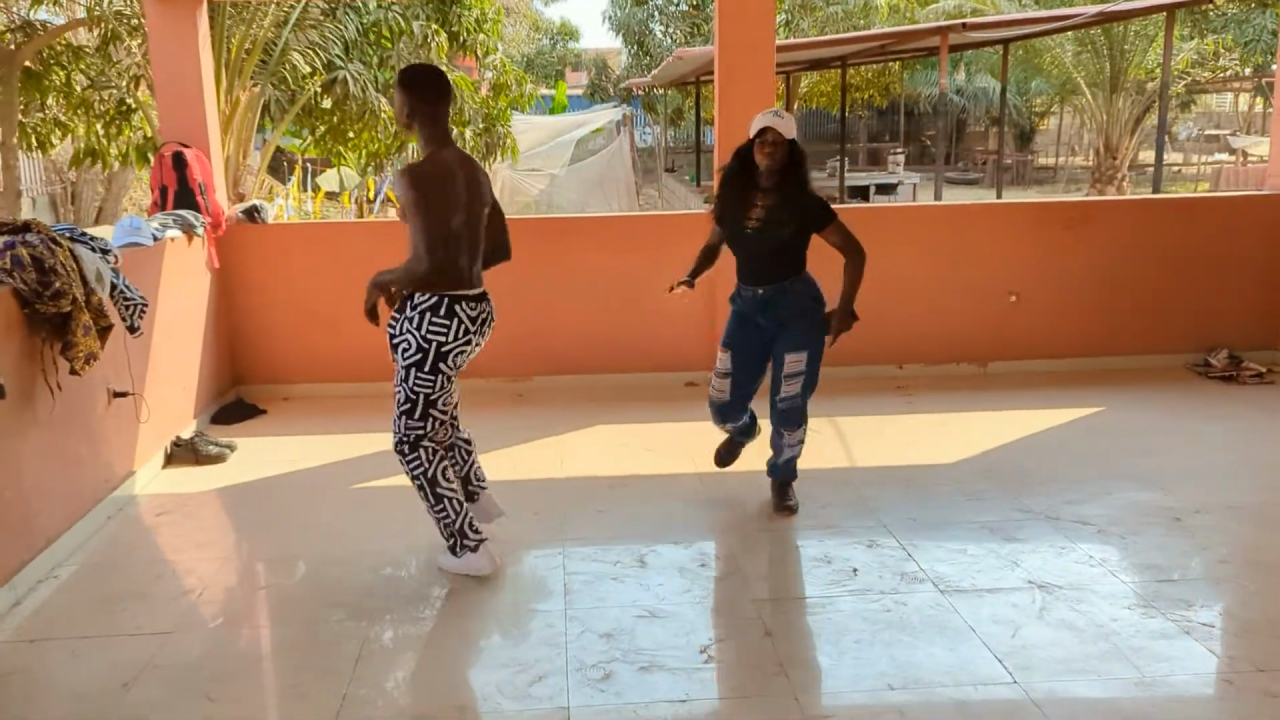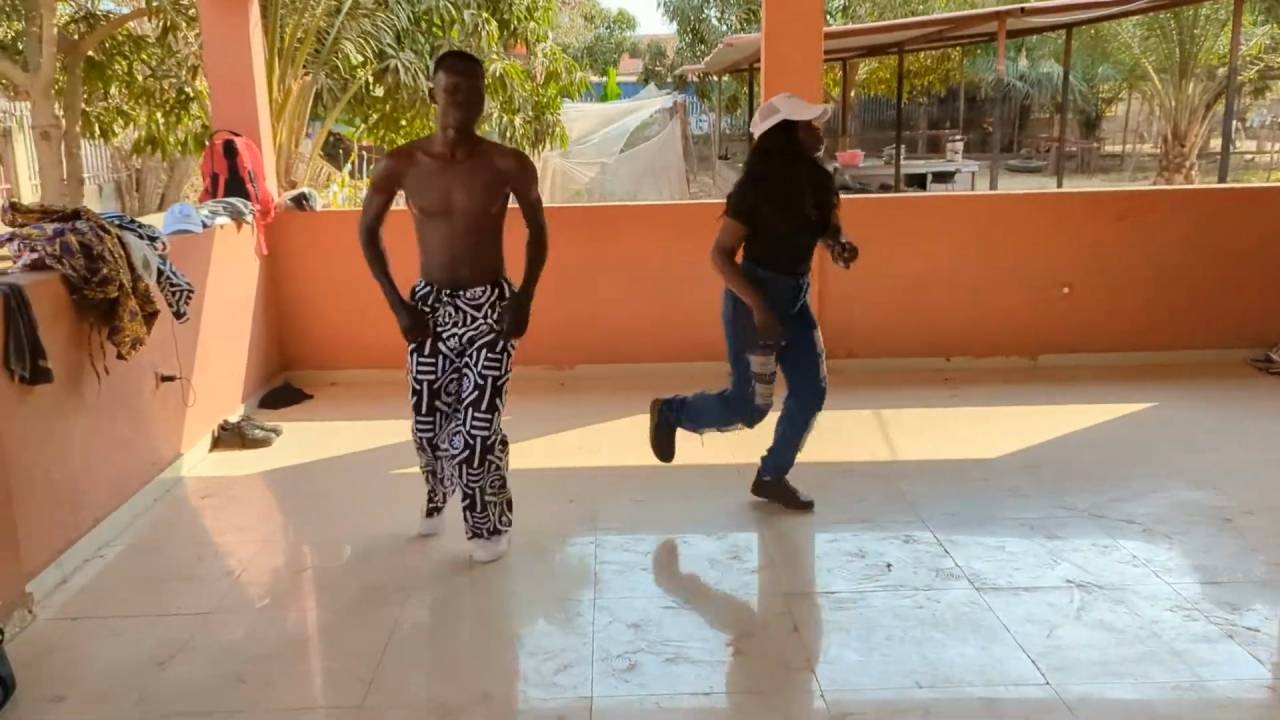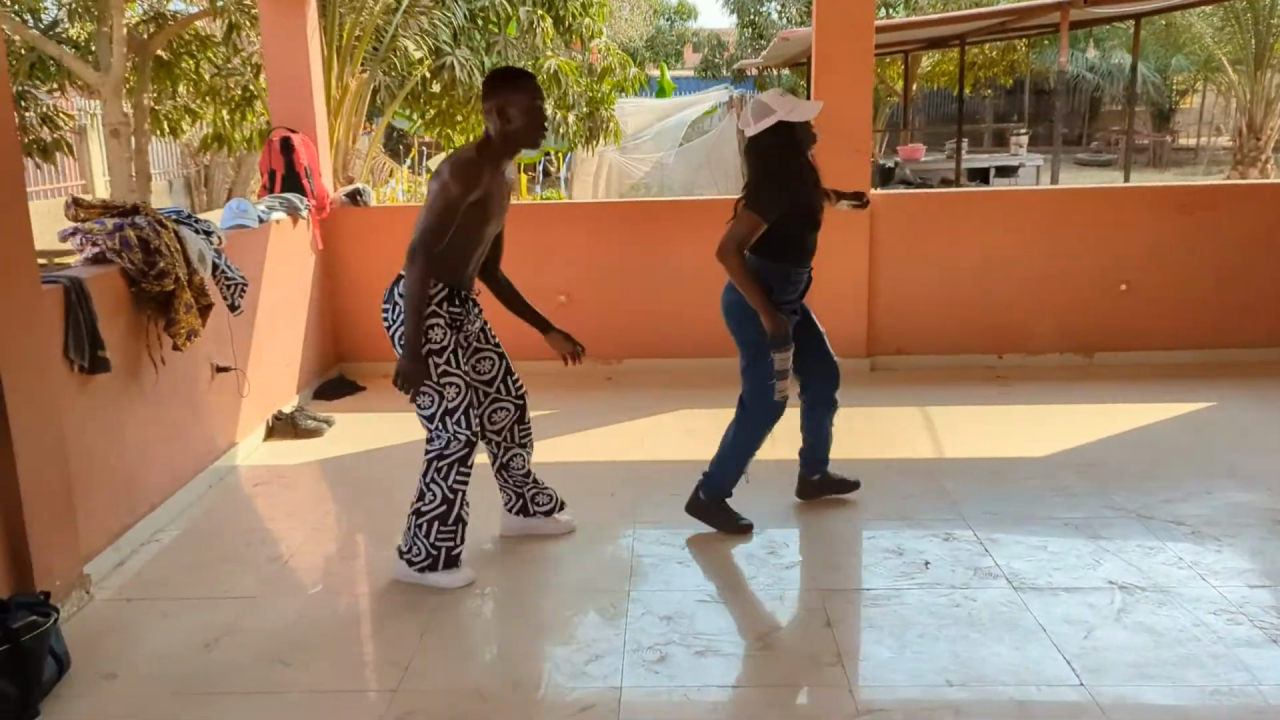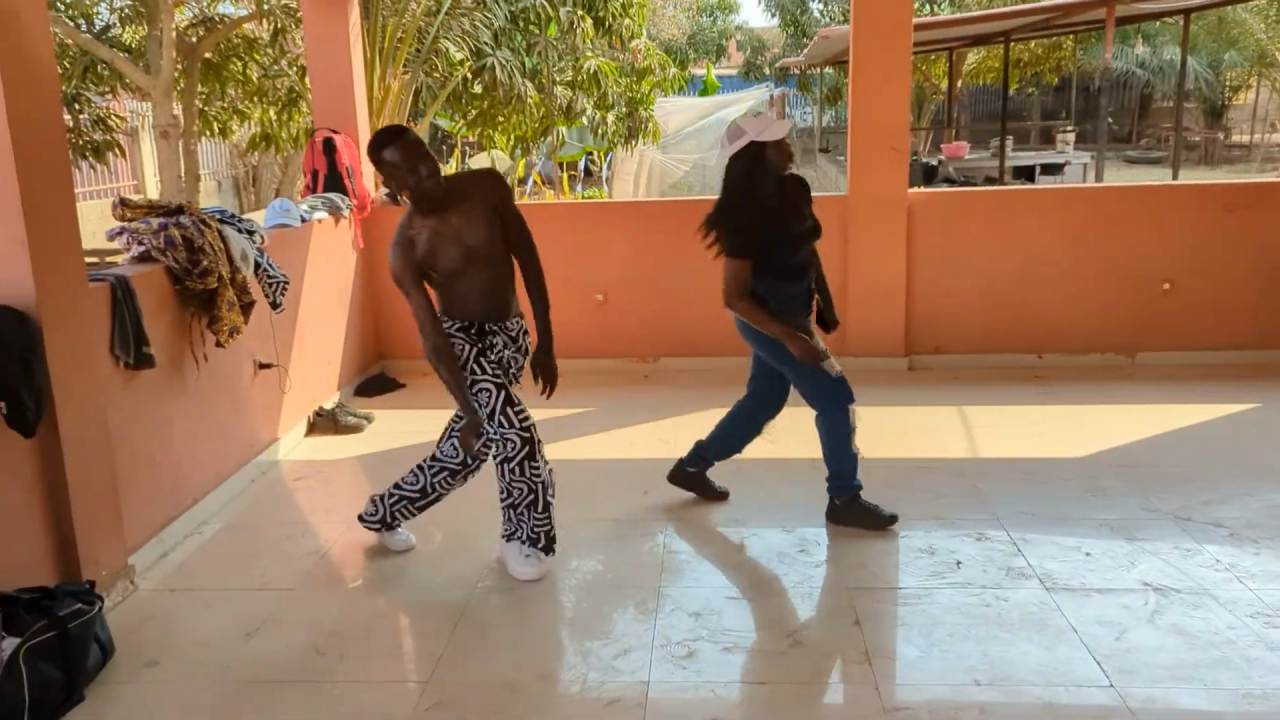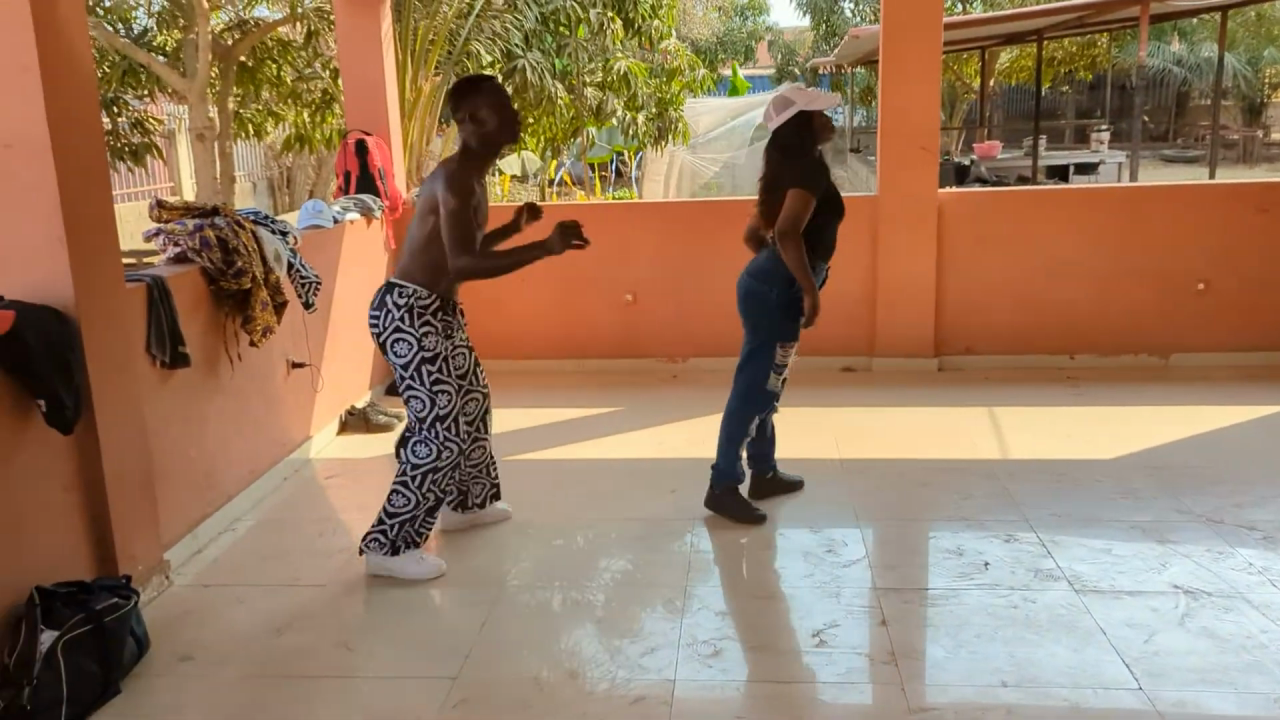
dt=0.4s
person 1, frame 1
left shoulder: (416, 178)
right shoulder: (475, 172)
left elbow: (428, 265)
right elbow: (500, 251)
left wrist: (383, 281)
left hip: (430, 319)
right hip: (474, 310)
left knee: (413, 439)
right knee: (435, 406)
left ankle: (471, 547)
right ankle: (474, 495)
person 1, frame 2
left shoulder: (510, 164)
right shoulder: (400, 163)
left elbow: (537, 233)
right elbow: (367, 232)
left wrist: (523, 300)
right wrist: (398, 304)
left hip: (489, 307)
right hip: (429, 304)
left knee: (478, 427)
right knee: (430, 423)
left ankle: (488, 525)
right ankle: (441, 499)
person 1, frame 3
left shoulder: (502, 181)
right shoulder: (465, 169)
left elbow: (490, 272)
right elbow: (420, 253)
left wrist: (547, 330)
right wrist: (414, 345)
left hip: (463, 306)
right hip: (420, 307)
left knee: (506, 406)
right knee: (457, 431)
left ankle: (525, 509)
right ankle: (425, 557)
person 1, frame 4
left shoulder: (488, 187)
right shoulder: (407, 247)
left elbow: (529, 260)
right elbow: (430, 332)
left wrist: (545, 340)
right wrist: (465, 408)
left hip: (507, 332)
right hip: (461, 339)
left knee: (463, 448)
right knee: (517, 439)
left ankle: (384, 514)
right ankle: (524, 541)
person 1, frame 5
left shoulder: (471, 174)
right shoulder: (456, 178)
right elbow: (463, 262)
left wrist: (512, 228)
right wrist: (544, 247)
left hip: (435, 309)
right hip: (410, 313)
left knee: (470, 403)
right knee: (440, 432)
left ankle: (466, 501)
right ankle: (389, 545)
person 2, frame 1
left shoulder: (804, 204)
right shoulder: (734, 198)
left elbow: (854, 253)
right elbow: (713, 244)
left wrist: (845, 307)
right wrist: (692, 275)
left hip: (796, 309)
right hip: (748, 308)
left knee: (788, 404)
right knee: (724, 401)
left ankle: (783, 479)
right ankle: (743, 430)
person 2, frame 2
left shoulder: (815, 181)
right shoulder: (756, 188)
left elbow: (829, 228)
right elbow: (721, 254)
left wrist: (839, 247)
right wrist: (759, 306)
left hip: (793, 301)
right hip: (753, 302)
left knee: (811, 393)
right knee: (749, 407)
left ankle: (773, 476)
right ankle: (669, 411)
person 2, frame 3
left shoulder: (792, 173)
right shoulder: (773, 184)
right elbow: (728, 250)
left wrist: (837, 197)
right wrist: (767, 312)
left hip: (783, 296)
right hip: (758, 301)
left knee: (823, 376)
right knee: (764, 404)
left ankle: (813, 474)
right ankle: (709, 496)
person 2, frame 4
left shoulder: (795, 191)
right shoulder: (745, 217)
left elbow: (808, 248)
right elbow: (735, 297)
left wrist: (825, 301)
right wrist: (792, 339)
left hip: (791, 312)
right hip: (770, 321)
left knee: (762, 401)
right knee: (834, 396)
left ankle: (691, 467)
right ankle: (844, 499)
person 2, frame 5
left shoulder: (794, 166)
right shoulder: (806, 170)
left elbow: (753, 234)
right elbow: (786, 235)
right wrist: (810, 290)
left hip: (771, 285)
right hip: (774, 290)
left knee: (765, 385)
right knee: (755, 388)
left ankle: (764, 474)
right ankle: (722, 487)
